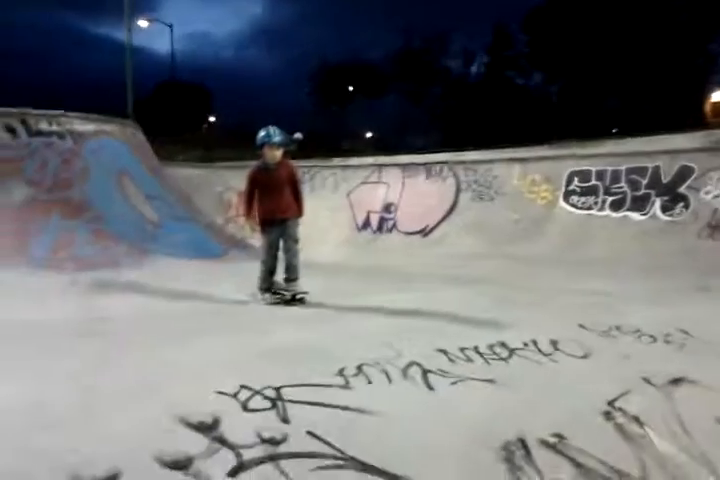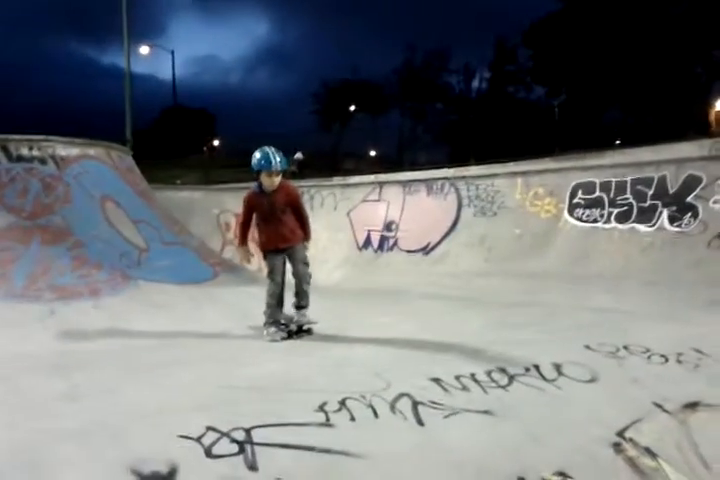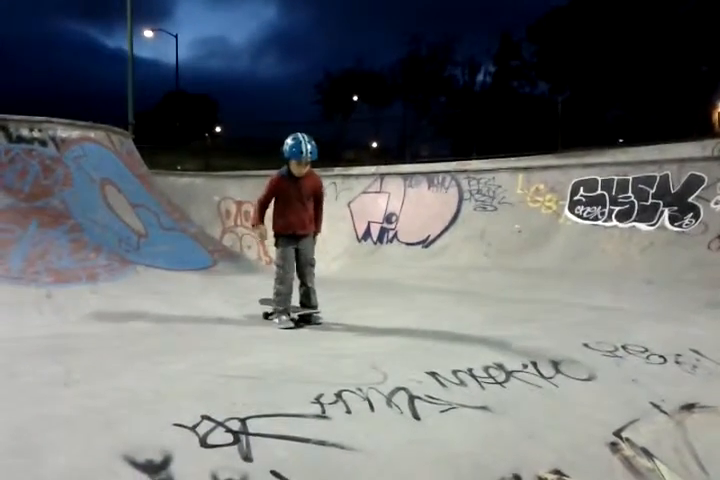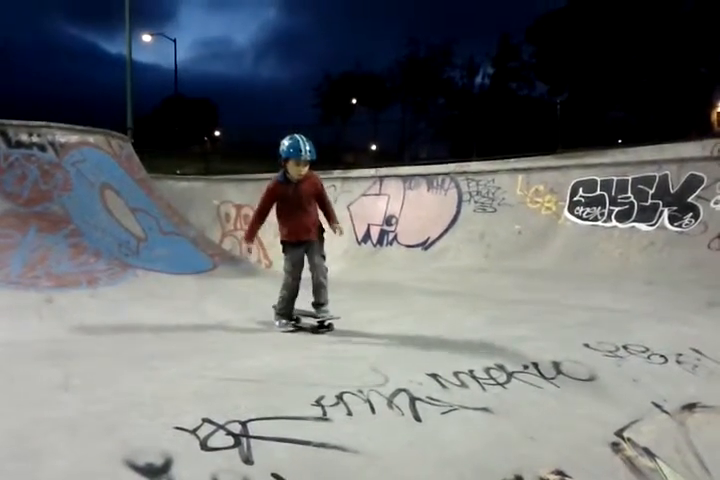
dt=1s
person 1, frame 1
left shoulder: (289, 169)
right shoulder: (256, 172)
left elbow: (296, 191)
right elbow: (250, 194)
left wrist: (299, 213)
left hip: (289, 217)
right hip: (268, 219)
left knee: (291, 250)
right knee: (269, 255)
left ankle: (292, 282)
right ankle: (265, 287)
person 1, frame 2
left shoulder: (289, 191)
right shoulder: (252, 197)
left elbow: (301, 214)
right elbow: (246, 222)
left wrist: (306, 237)
right wrist: (243, 246)
left hip: (294, 241)
right hip: (270, 246)
left knee: (302, 274)
right knee: (275, 284)
left ankle: (301, 309)
right ankle: (272, 323)
person 1, frame 3
left shoulder: (315, 181)
right shoulder: (278, 180)
left elbow: (318, 206)
right elbow: (263, 202)
left wrist: (316, 230)
right wrist: (259, 224)
left hip: (306, 234)
right hip: (284, 234)
left knee: (307, 273)
right knee: (284, 273)
left ankle: (308, 310)
right ankle: (281, 312)
person 1, frame 4
left shoulder: (314, 181)
right shoulder: (276, 186)
left elbow: (324, 202)
right elbow: (261, 211)
left wrist: (333, 221)
right wrist: (250, 237)
left hip: (314, 234)
right hip: (290, 238)
left knee: (319, 269)
right knee: (292, 277)
left ankle: (321, 306)
right ankle: (283, 314)
